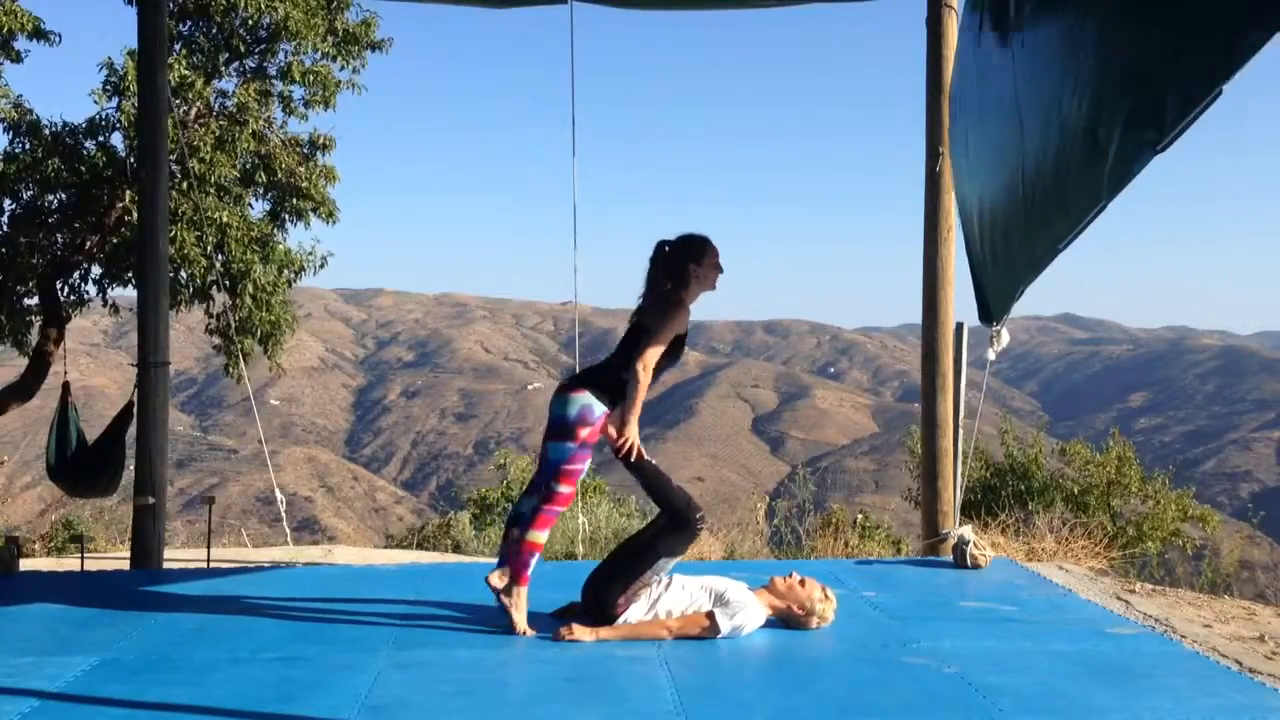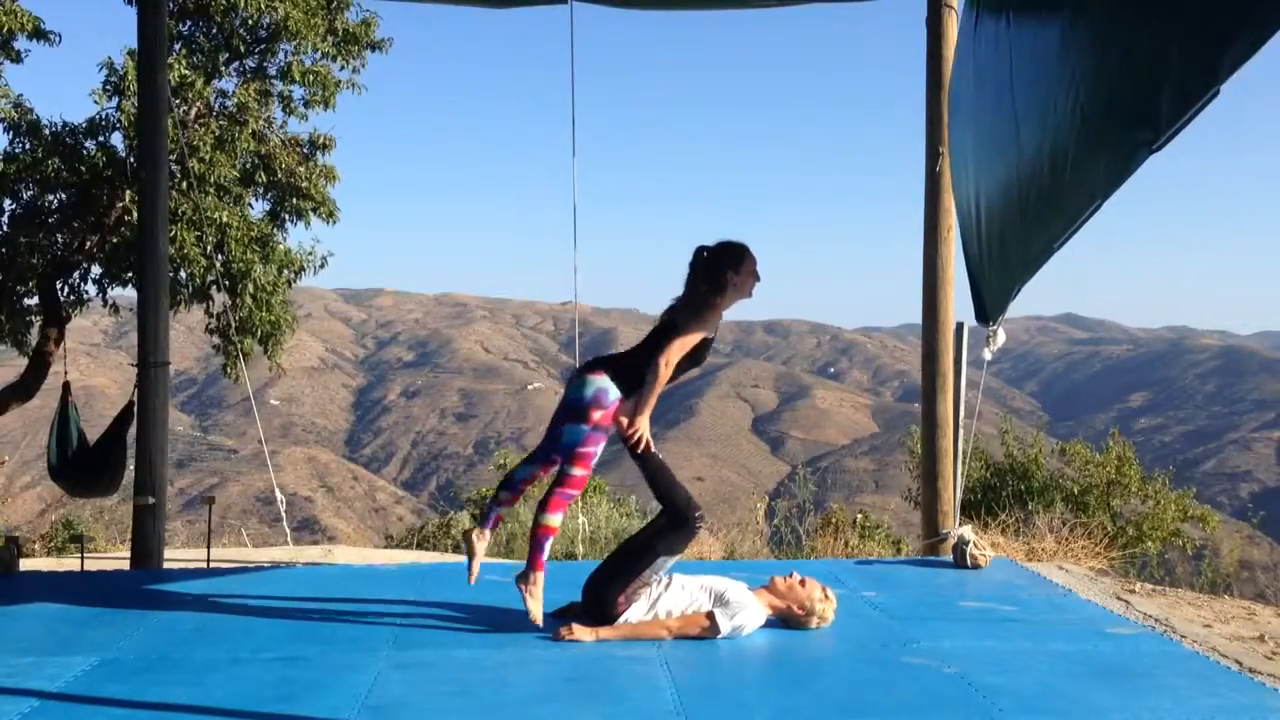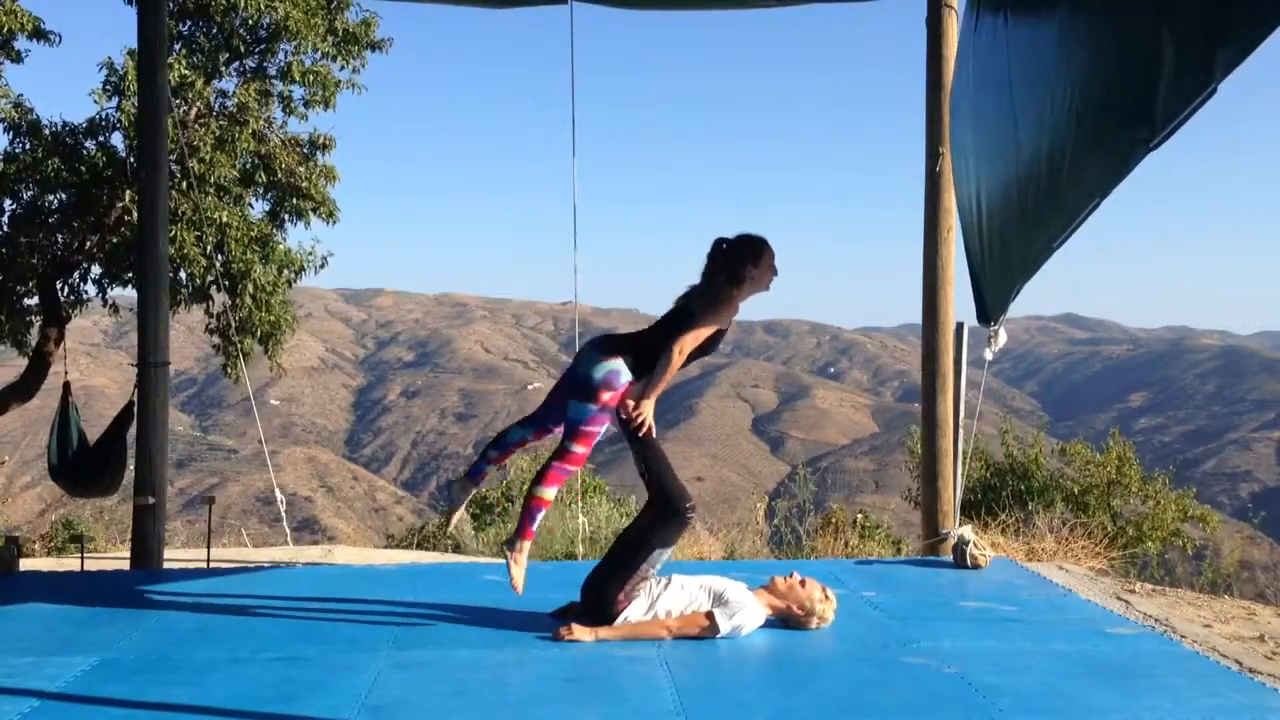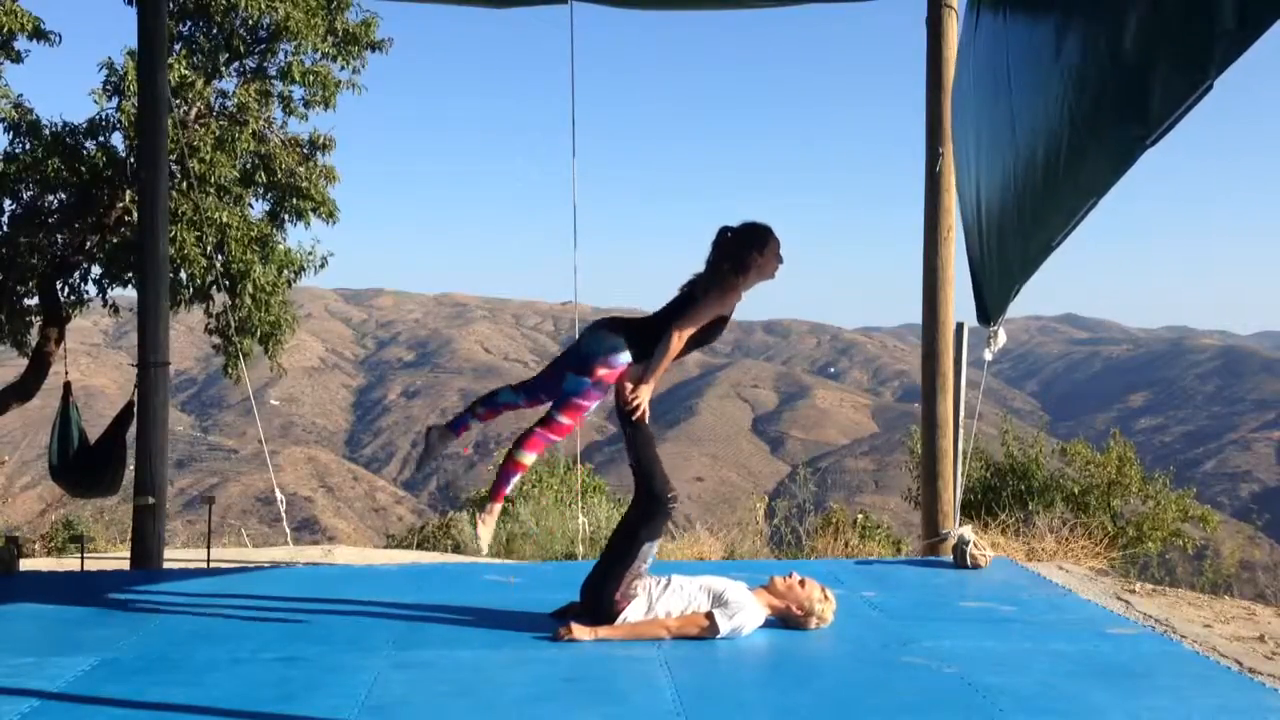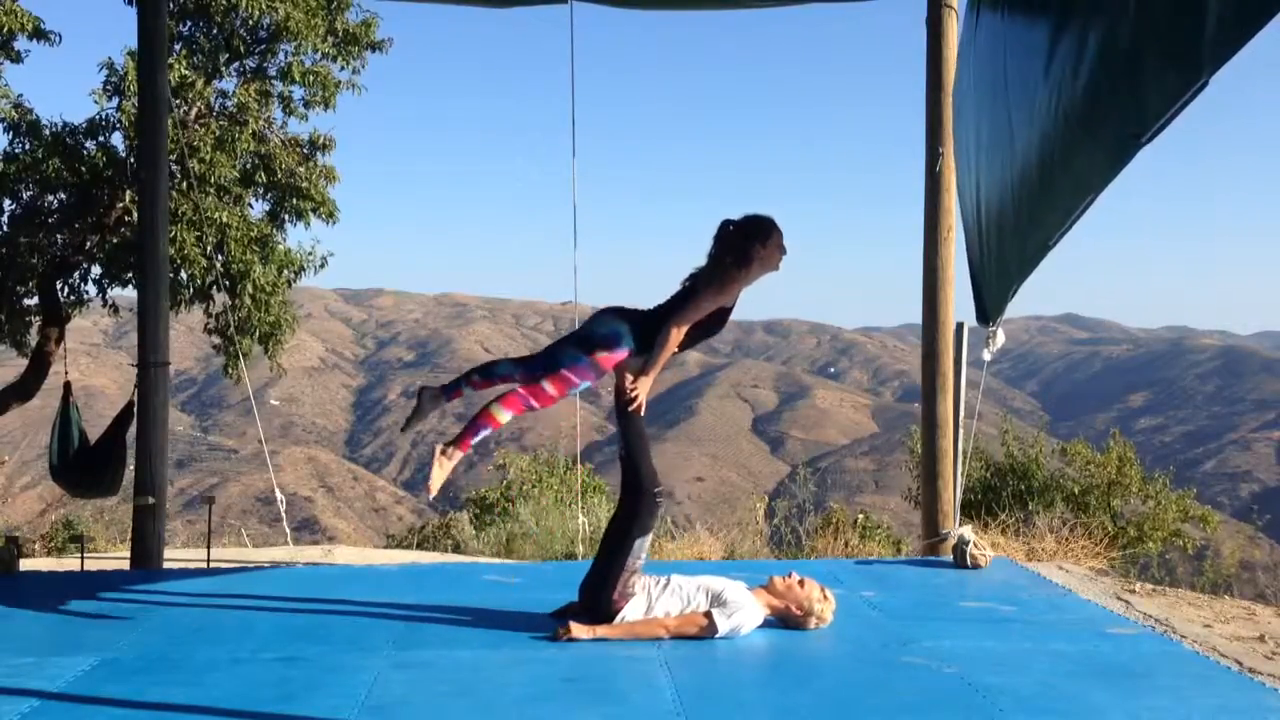
dt=0.2s
person 1, frame 1
left shoulder: (663, 302)
right shoulder: (678, 310)
right elbow: (642, 366)
left wrist: (618, 414)
right wrist: (630, 422)
left hip: (580, 395)
right hip: (587, 403)
left knee: (542, 487)
right knee: (556, 497)
left ankle: (504, 572)
right ankle: (517, 589)
person 1, frame 2
left shoulder: (696, 305)
right shoulder: (710, 314)
right elbow: (664, 361)
left wrist: (631, 405)
right wrist: (643, 415)
left hip: (596, 378)
right hip: (603, 390)
left knee: (543, 459)
right knee: (569, 482)
left ankle: (483, 531)
right ankle: (534, 575)
person 1, frame 3
left shoulder: (711, 293)
right shoulder: (727, 306)
right elbow: (677, 349)
left wrist: (639, 388)
right wrist: (649, 399)
left hip: (603, 356)
right hip: (611, 371)
left knee: (537, 424)
right knee: (568, 458)
left ankle: (465, 484)
right ankle: (520, 544)
person 1, frame 4
left shoulder: (716, 280)
right shoulder: (729, 292)
right elbow: (677, 334)
left wrist: (639, 371)
right wrist: (648, 384)
left hip: (607, 338)
right hip: (612, 352)
left knee: (530, 393)
right knee: (554, 426)
left ankle: (446, 434)
right ankle: (491, 506)
person 1, frame 5
left shoulder: (722, 274)
right shoulder: (730, 283)
right elbow: (677, 326)
left wrist: (640, 362)
right wrist: (648, 377)
left hip: (616, 328)
right hip: (616, 337)
left knee: (526, 370)
right knee: (537, 391)
left ankle: (438, 395)
right ankle: (453, 451)
person 2, frame 1
left shoulder: (746, 616)
right shoulder: (744, 597)
left elbow: (671, 628)
left wrist: (596, 633)
left hip: (615, 606)
right hip: (614, 599)
left knee: (687, 520)
person 2, frame 2
left shoulder: (746, 615)
right shoulder: (744, 598)
left elbow: (671, 628)
left wrist: (596, 633)
left hip: (615, 605)
right hip: (615, 600)
left knee: (686, 517)
person 2, frame 3
left shoulder: (745, 615)
right shoulder: (744, 598)
left elbow: (670, 627)
left wrist: (595, 633)
left hip: (614, 606)
right hip: (616, 601)
left knee: (677, 508)
person 2, frame 4
left shoulder: (745, 615)
right shoulder: (743, 597)
left elbow: (670, 628)
left wrist: (595, 633)
left hip: (614, 608)
right hip: (617, 603)
left knee: (659, 499)
person 2, frame 5
left shoulder: (744, 615)
right shoulder: (743, 596)
left elbow: (668, 627)
left wrist: (594, 632)
left hip: (613, 608)
right hip: (616, 602)
left knee: (646, 495)
left ankle: (627, 398)
